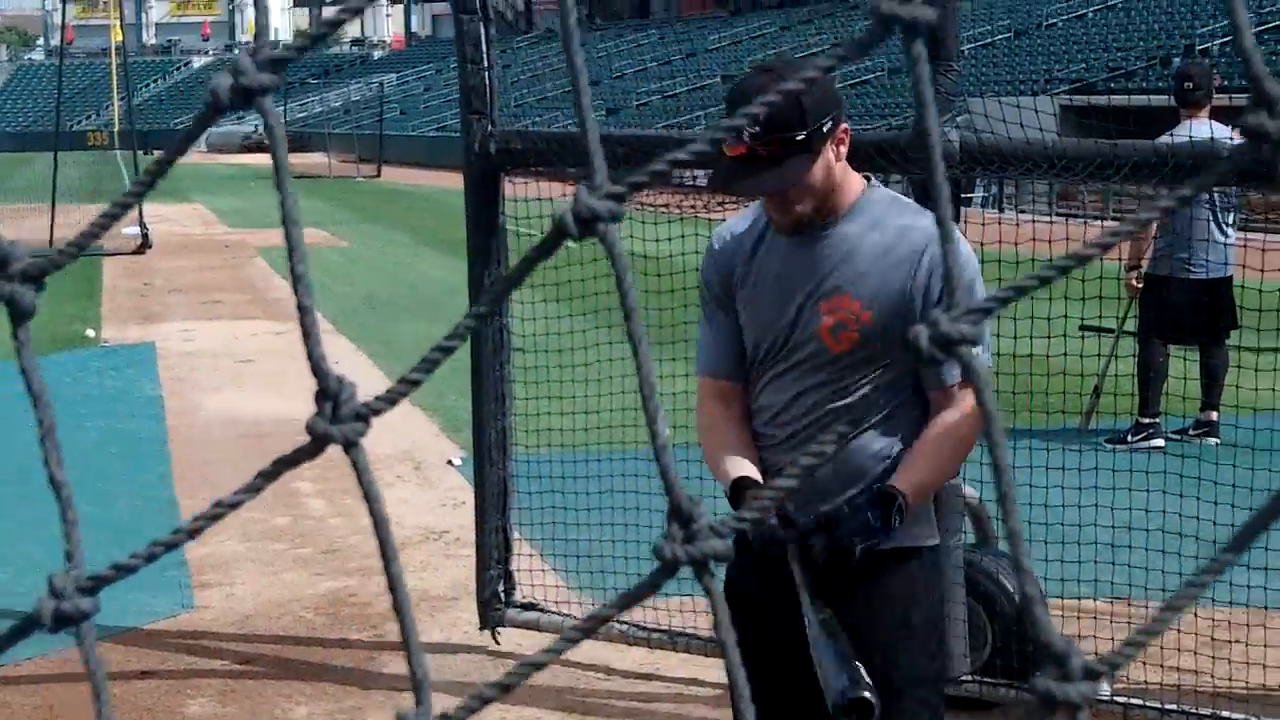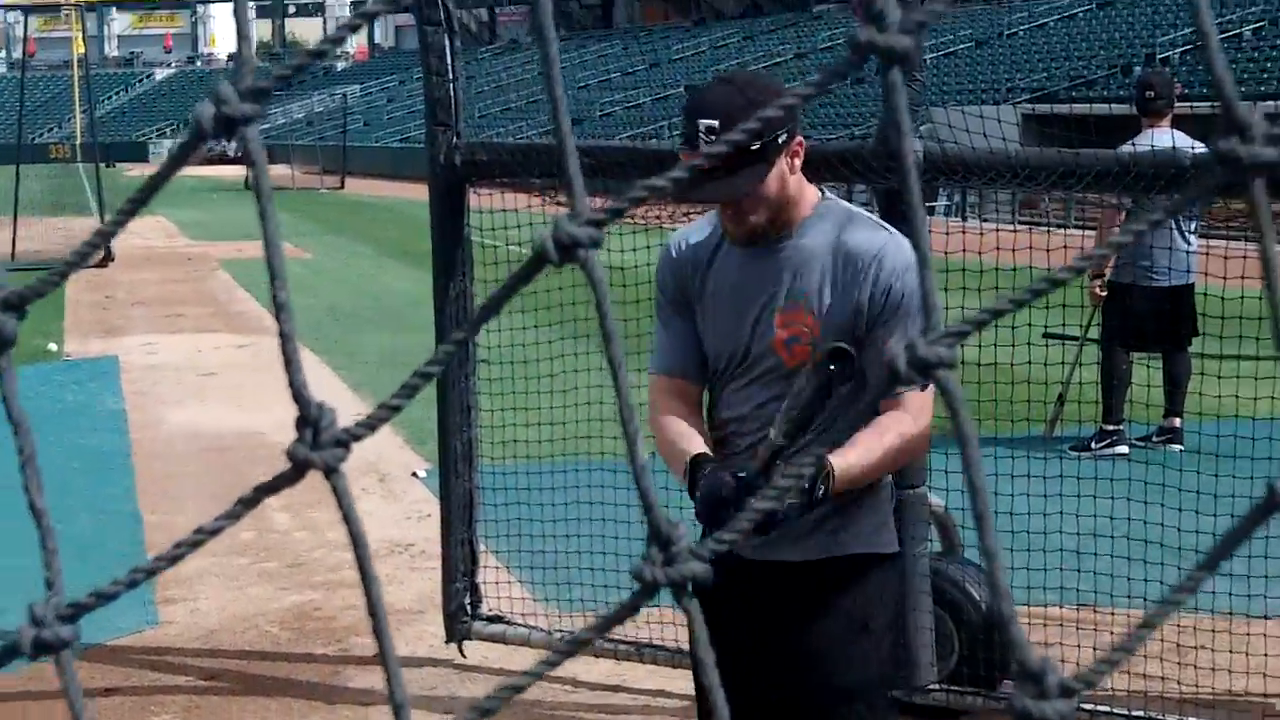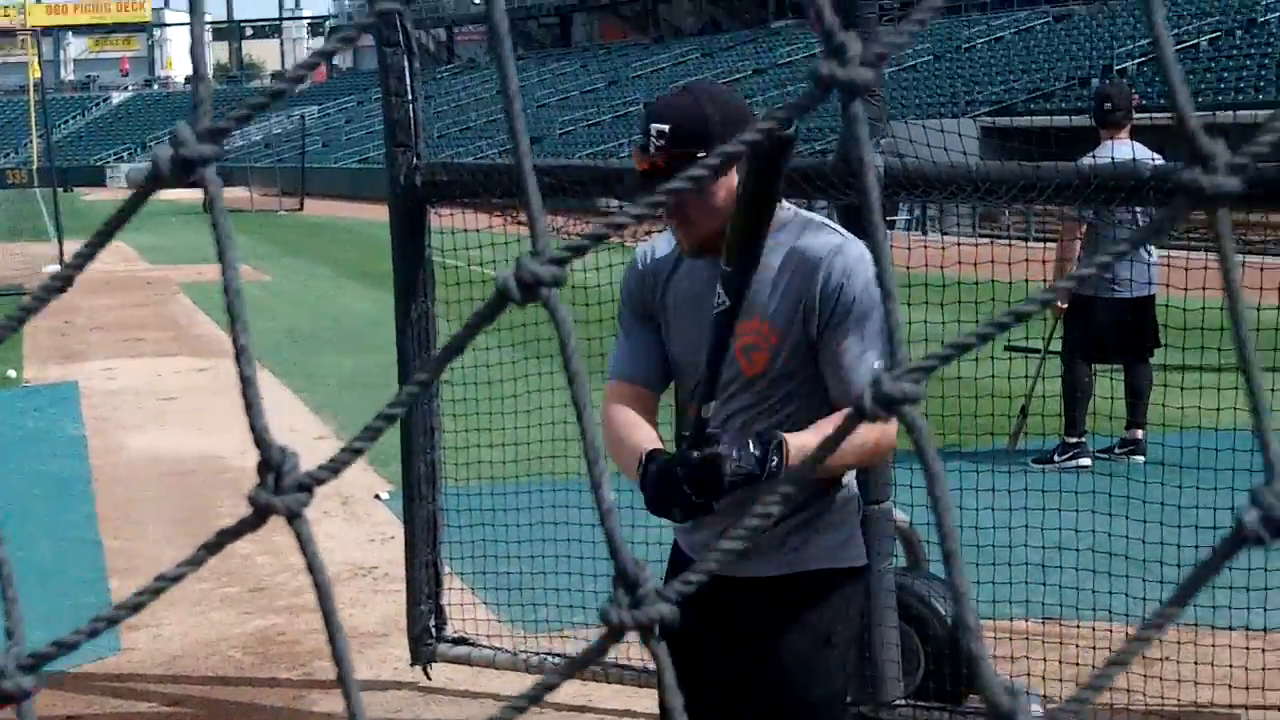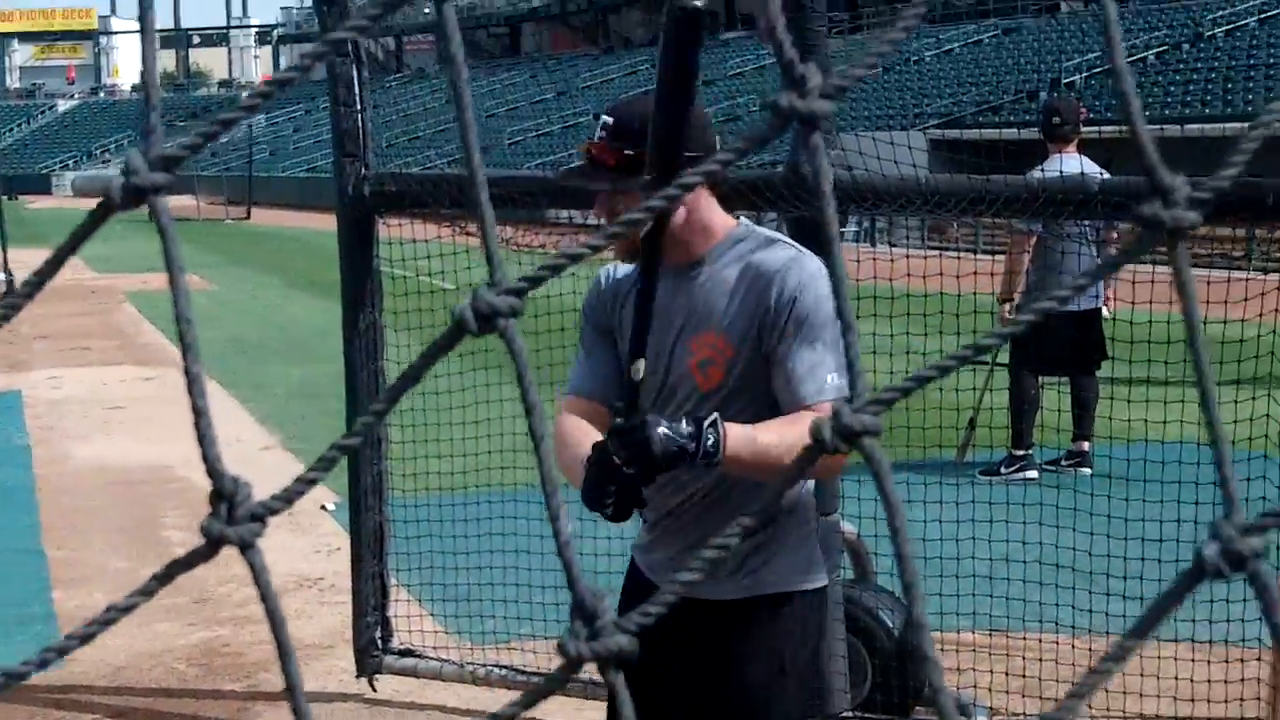
dt=0.1s
person 1, frame 1
left shoulder: (925, 246)
right shoulder: (729, 249)
left elbow: (960, 409)
right elbow: (718, 400)
left wrist: (884, 504)
right wrist: (748, 487)
left hip: (884, 556)
right hip: (765, 549)
person 1, frame 2
left shoulder: (877, 256)
right shoulder: (687, 256)
left elbow: (913, 416)
right elbow: (670, 400)
left wrist: (816, 479)
right wrist: (703, 471)
left hip: (840, 561)
right hip: (729, 556)
person 1, frame 3
left shoulder: (833, 264)
right shoulder: (652, 267)
left elbow: (879, 425)
right elbow: (623, 405)
left wrist: (766, 455)
right wrist: (653, 465)
left hip: (808, 579)
right hip: (697, 565)
person 1, frame 4
left shoulder: (788, 278)
right shoulder: (615, 287)
right elbow: (577, 418)
left wrist: (699, 441)
right wrist: (598, 464)
left hip: (763, 597)
right hip: (654, 581)
person 2, frame 1
left shoulder: (1166, 145)
right shoulder: (1234, 141)
left wrist: (1132, 263)
left hip: (1172, 264)
right hip: (1220, 262)
left knee: (1153, 339)
right knee: (1214, 341)
left ankle: (1148, 424)
right ankle: (1209, 420)
person 2, frame 2
left shoulder: (1129, 153)
right shoulder: (1196, 151)
left elbow: (1112, 220)
left wrist: (1096, 271)
left hip: (1135, 272)
right hip: (1182, 270)
left knee: (1116, 347)
right knee: (1176, 348)
left ankle: (1112, 431)
right ankle: (1172, 426)
person 2, frame 3
left shoulder: (1089, 166)
right shoulder: (1155, 163)
left elbow: (1073, 232)
left wrist: (1057, 283)
left hip: (1096, 285)
right hip: (1142, 281)
left knee: (1077, 359)
right knee: (1137, 359)
left ankle: (1074, 443)
right ankle: (1134, 438)
person 2, frame 4
left shoulder: (1037, 179)
right shoulder: (1101, 177)
left elbow: (1022, 246)
right elbow: (1111, 240)
left wrist: (1006, 297)
right wrist: (1104, 285)
left hip: (1044, 296)
right hip: (1088, 295)
left knee: (1024, 371)
right knee: (1083, 371)
left ankle: (1021, 455)
right ankle: (1081, 450)
